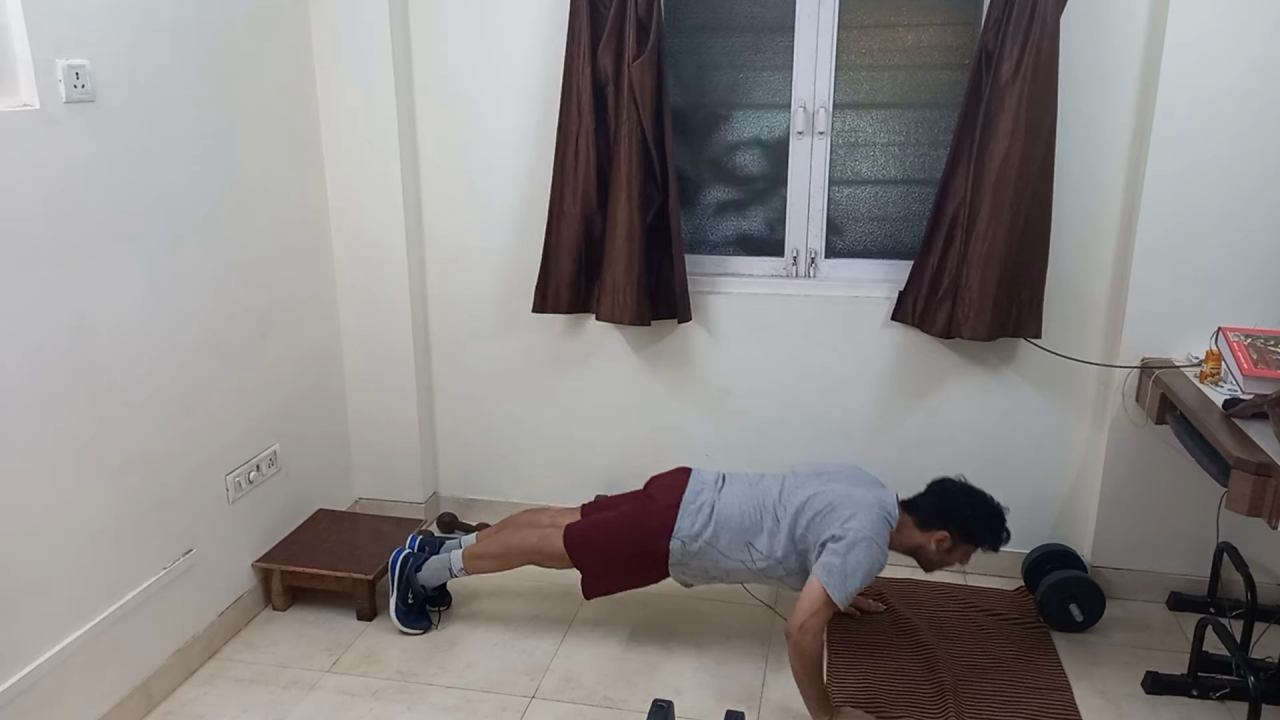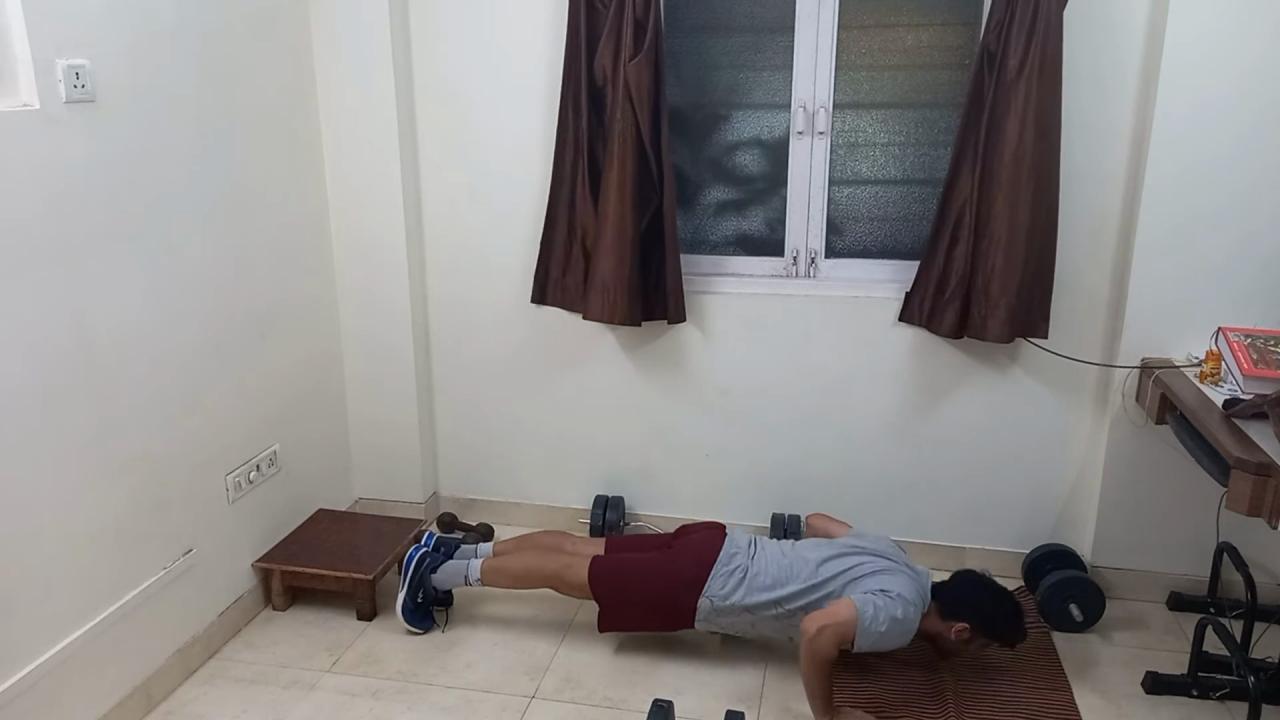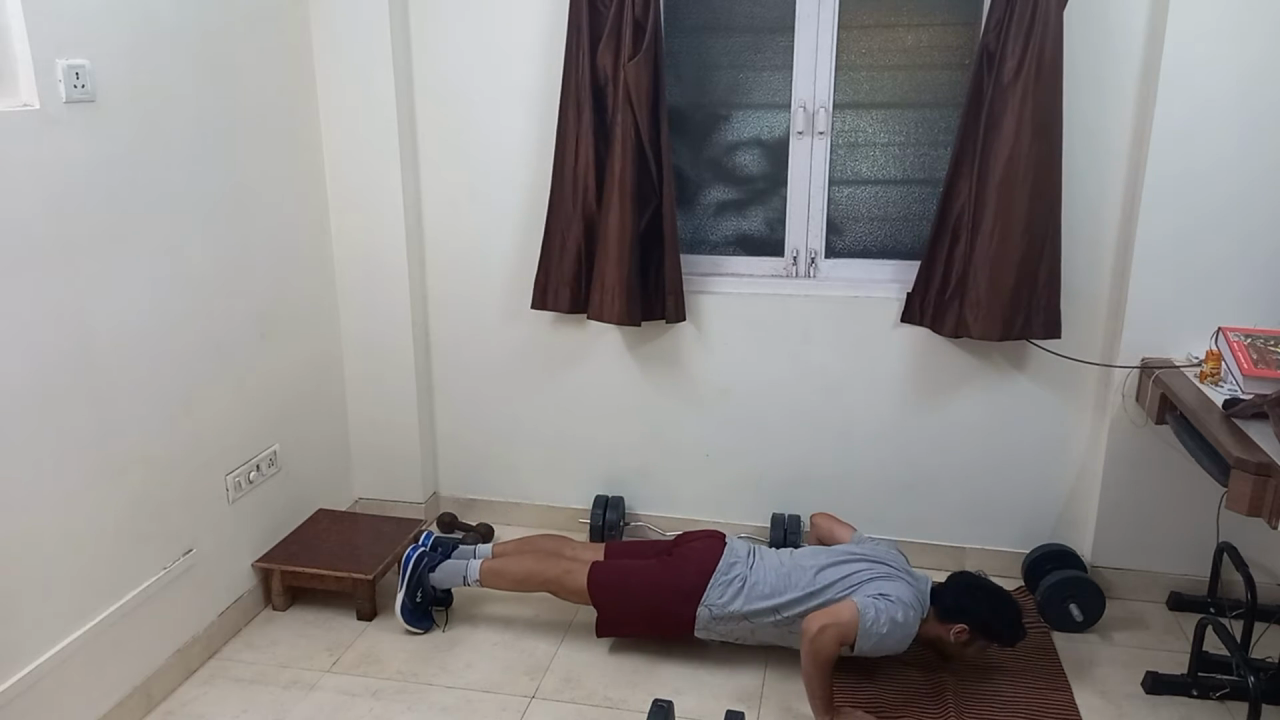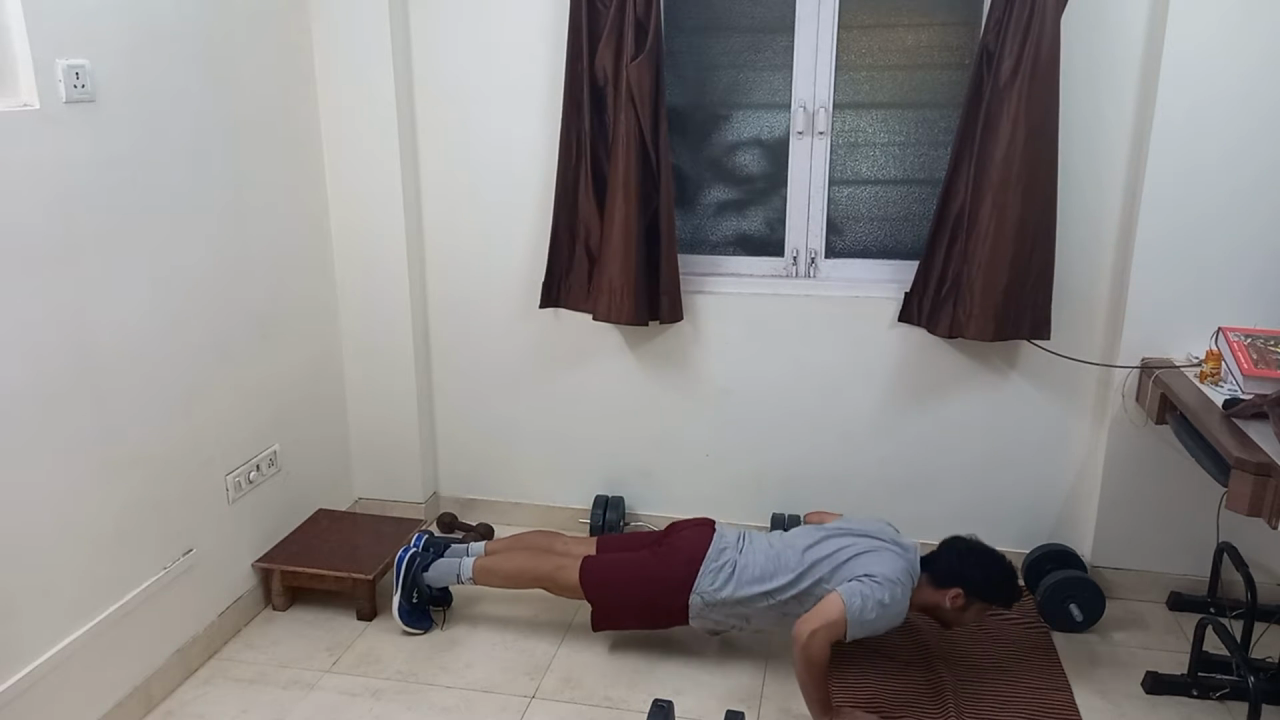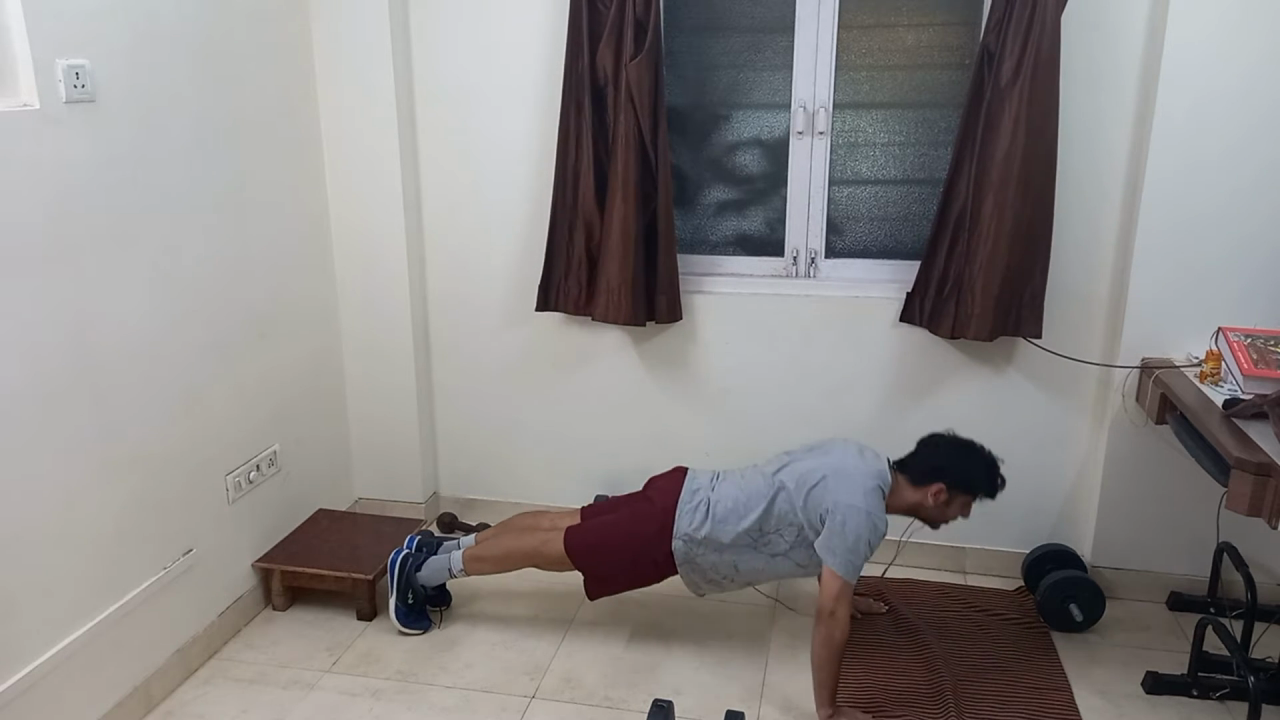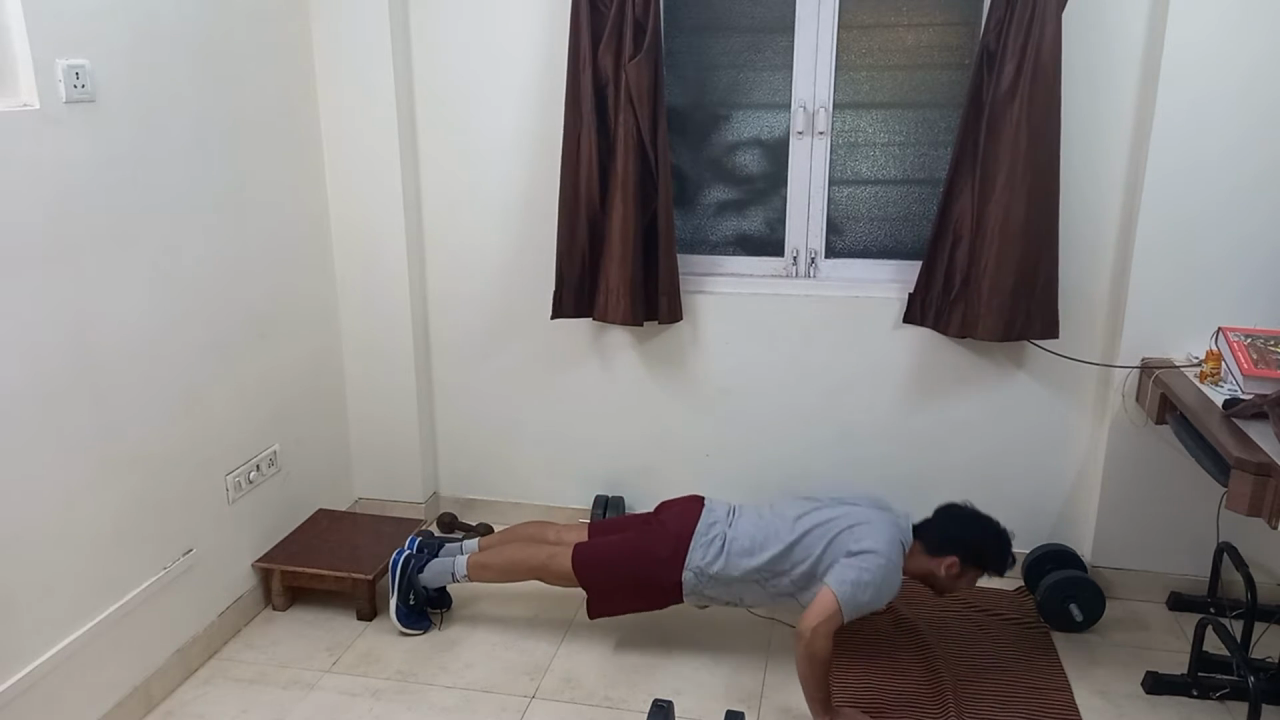
dt=0.5s
person 1, frame 1
left shoulder: (873, 491)
right shoulder: (867, 539)
right elbow: (803, 628)
left wrist: (838, 592)
left hip: (687, 495)
right hip: (676, 533)
left knee: (558, 524)
right knee: (548, 547)
left ankle: (439, 548)
right ankle: (427, 567)
person 1, frame 2
left shoulder: (894, 559)
right shoulder: (899, 614)
left elbow: (817, 521)
right elbow: (816, 631)
left hip: (718, 550)
right hip: (707, 587)
left knee: (583, 550)
right knee: (570, 575)
left ankle: (452, 552)
right ankle: (439, 570)
person 1, frame 3
left shoulder: (891, 562)
right shoulder: (897, 617)
left elbow: (821, 520)
right elbow: (820, 631)
left hip: (716, 557)
right hip: (705, 597)
left knee: (581, 556)
right knee: (567, 580)
left ankle: (453, 553)
right ankle: (438, 571)
person 1, frame 4
left shoulder: (893, 544)
right shoulder: (889, 593)
left elbow: (819, 516)
right elbow: (808, 634)
left hip: (708, 544)
right hip: (694, 583)
left knee: (572, 549)
right knee: (561, 575)
left ankle: (445, 551)
right ankle: (432, 569)
person 1, frame 5
left shoulder: (865, 460)
right shoulder: (862, 511)
right elbow: (830, 617)
left wrist: (841, 587)
left hip: (685, 496)
right hip: (679, 534)
left knee: (559, 526)
right knee: (549, 550)
left ankle: (439, 547)
right ankle: (427, 568)
person 1, frame 6
left shoulder: (885, 519)
right shoulder: (882, 569)
right elbow: (811, 631)
left wrist: (845, 596)
left hip: (699, 522)
right hip: (689, 560)
left knee: (565, 537)
right knee: (555, 564)
left ankle: (441, 550)
right ankle: (427, 569)
